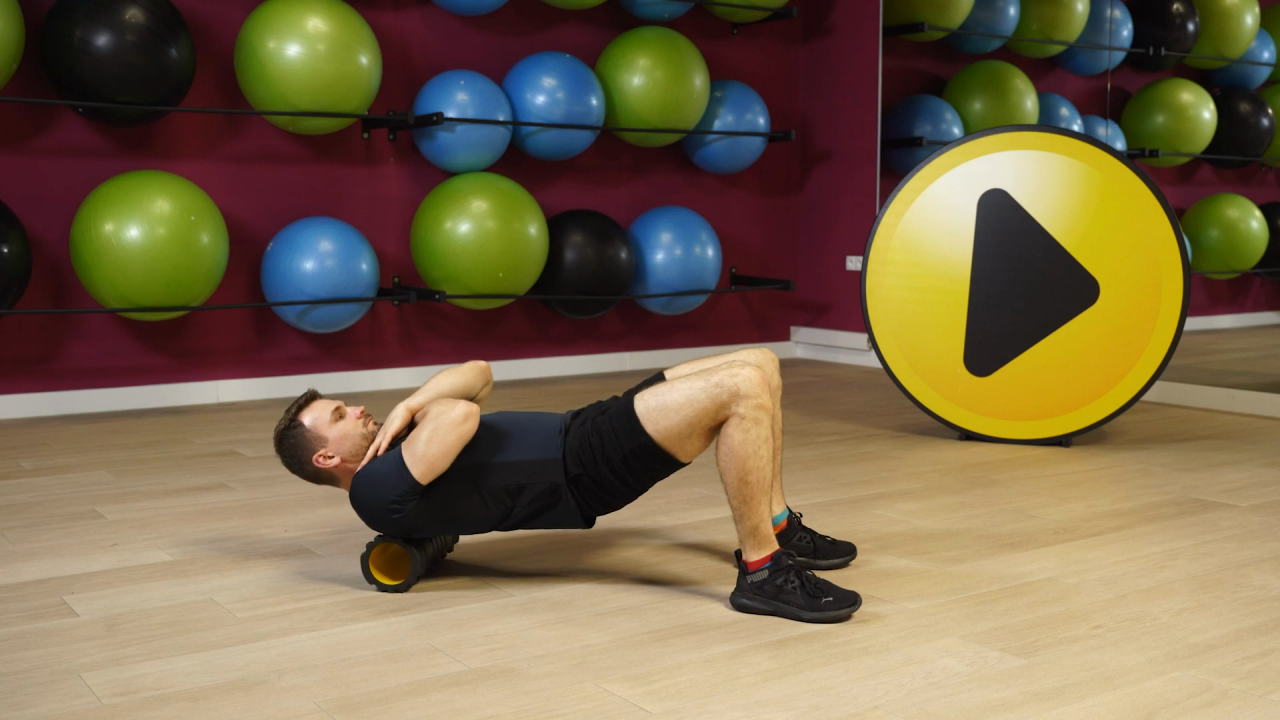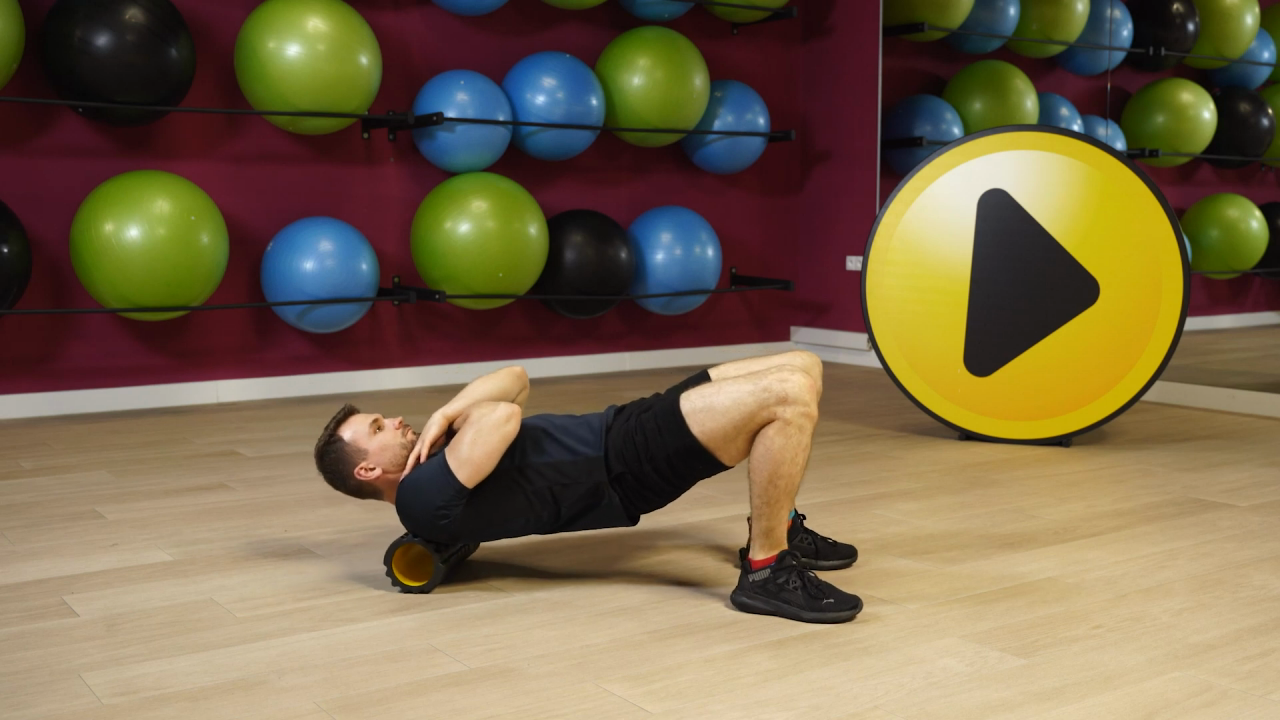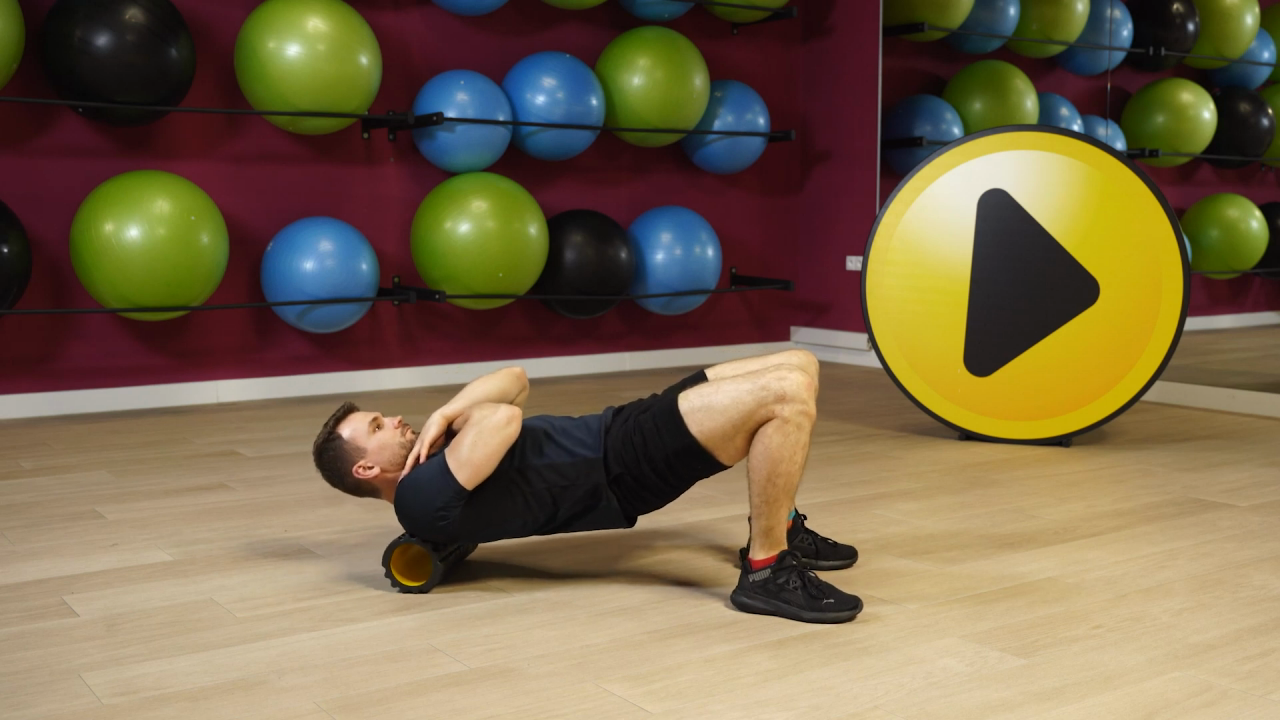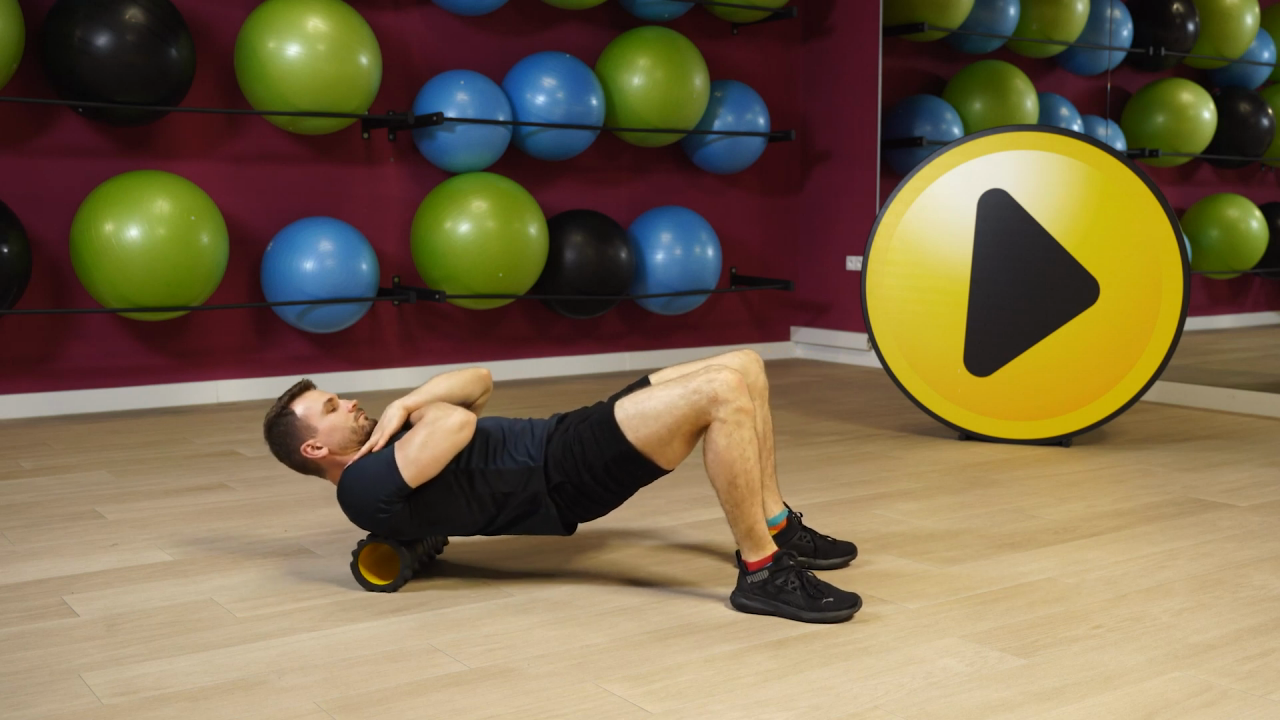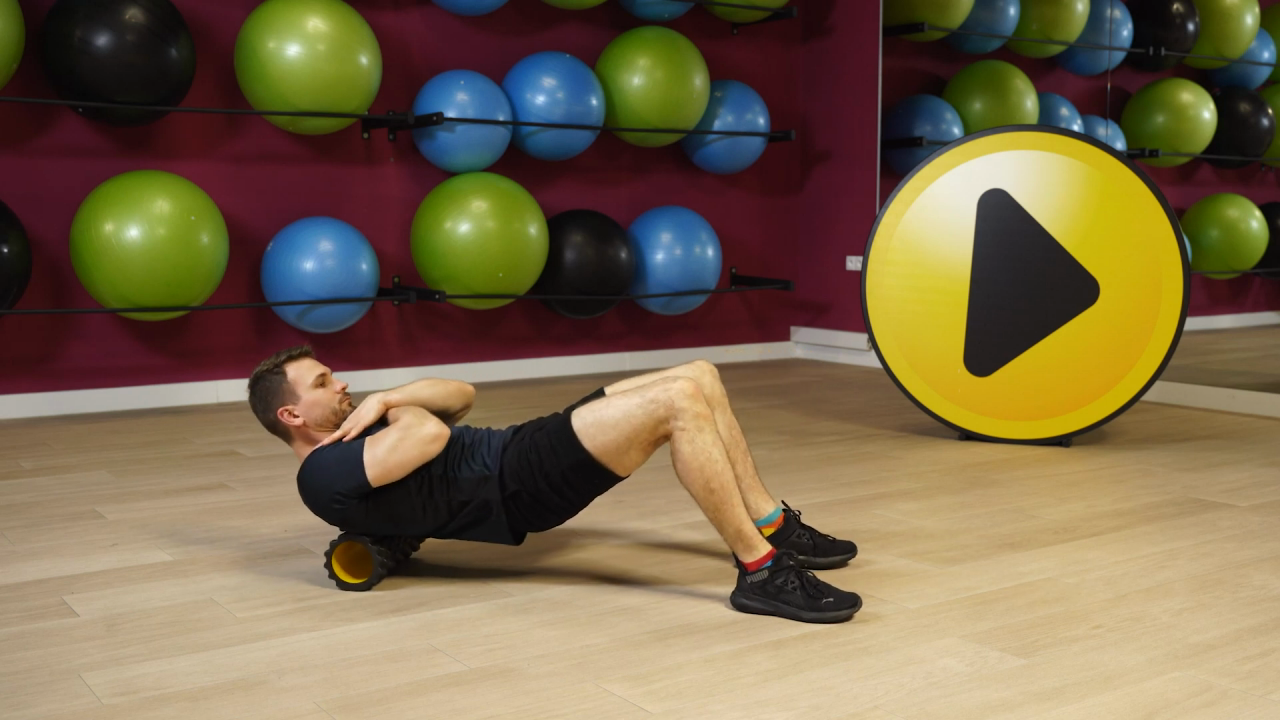
dt=1s
person 1, frame 1
left shoulder: (397, 447)
right shoulder: (380, 491)
left elbow: (477, 374)
right elbow: (462, 417)
left wrist: (408, 407)
right wrist: (417, 409)
left hip: (584, 436)
right hip: (584, 469)
left knee: (758, 366)
right knee: (744, 389)
left ankle: (777, 528)
right ankle: (763, 570)
person 1, frame 2
left shoulder: (440, 454)
right shoulder: (426, 497)
left elbow: (515, 379)
right elbow: (503, 416)
left wrist: (446, 413)
right wrist: (457, 416)
left hip: (624, 431)
right hip: (625, 467)
left knee: (801, 367)
right knee: (789, 396)
left ankle: (781, 531)
right ankle: (766, 571)
person 1, frame 3
left shoulder: (439, 457)
right shoulder: (424, 498)
left elbow: (515, 380)
right elbow: (504, 418)
left wrist: (447, 413)
right wrist: (457, 414)
left hip: (621, 432)
right hip: (621, 468)
left knee: (797, 365)
right knee: (786, 394)
left ankle: (783, 530)
right ankle: (766, 572)
person 1, frame 4
left shoulder: (391, 444)
right shoulder: (366, 488)
left elbow: (479, 381)
right elbow: (456, 424)
left wrist: (405, 404)
right wrist: (412, 407)
left hip: (564, 440)
right hip: (562, 476)
left knee: (743, 367)
right knee: (722, 392)
left ankle: (777, 528)
right ankle: (762, 571)
person 1, frame 5
left shoulder: (359, 433)
right shoulder: (325, 476)
left elbow: (462, 394)
right elbow: (431, 436)
left wrist: (386, 399)
right wrist: (392, 403)
left hip: (519, 452)
right hip: (517, 486)
left knee: (698, 377)
right knee: (678, 401)
left ankle: (772, 526)
right ankle: (760, 571)
